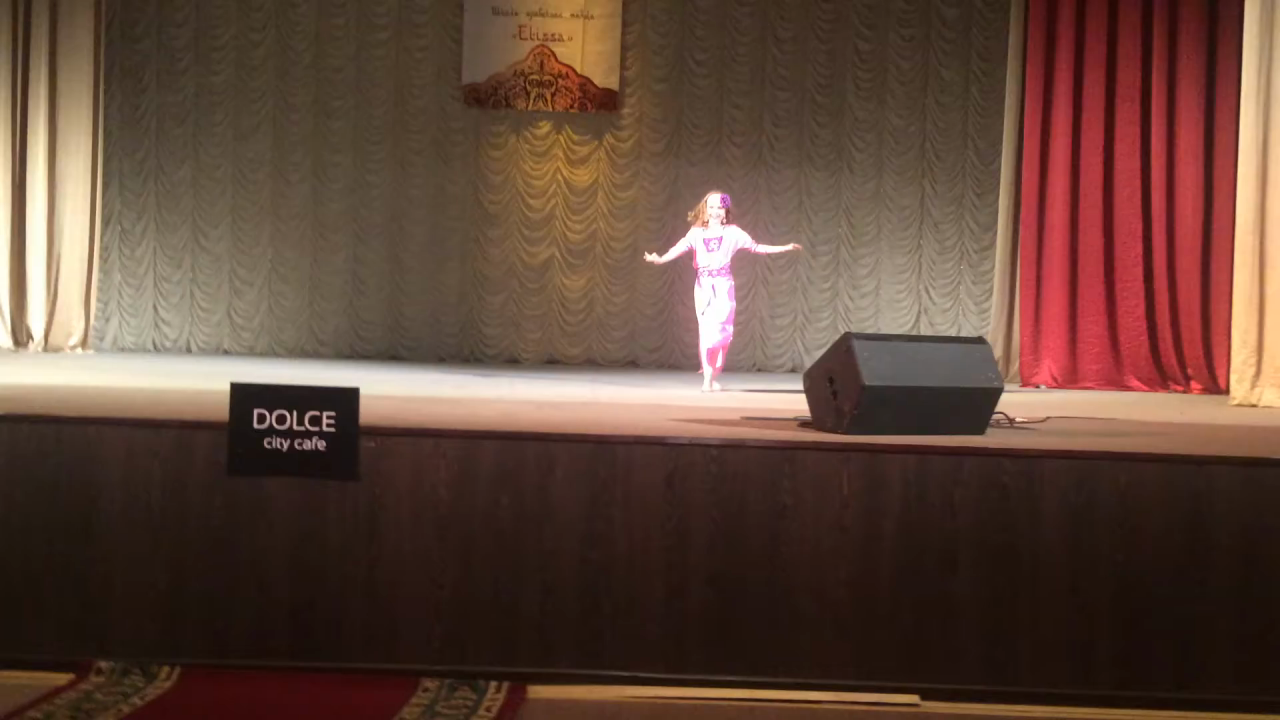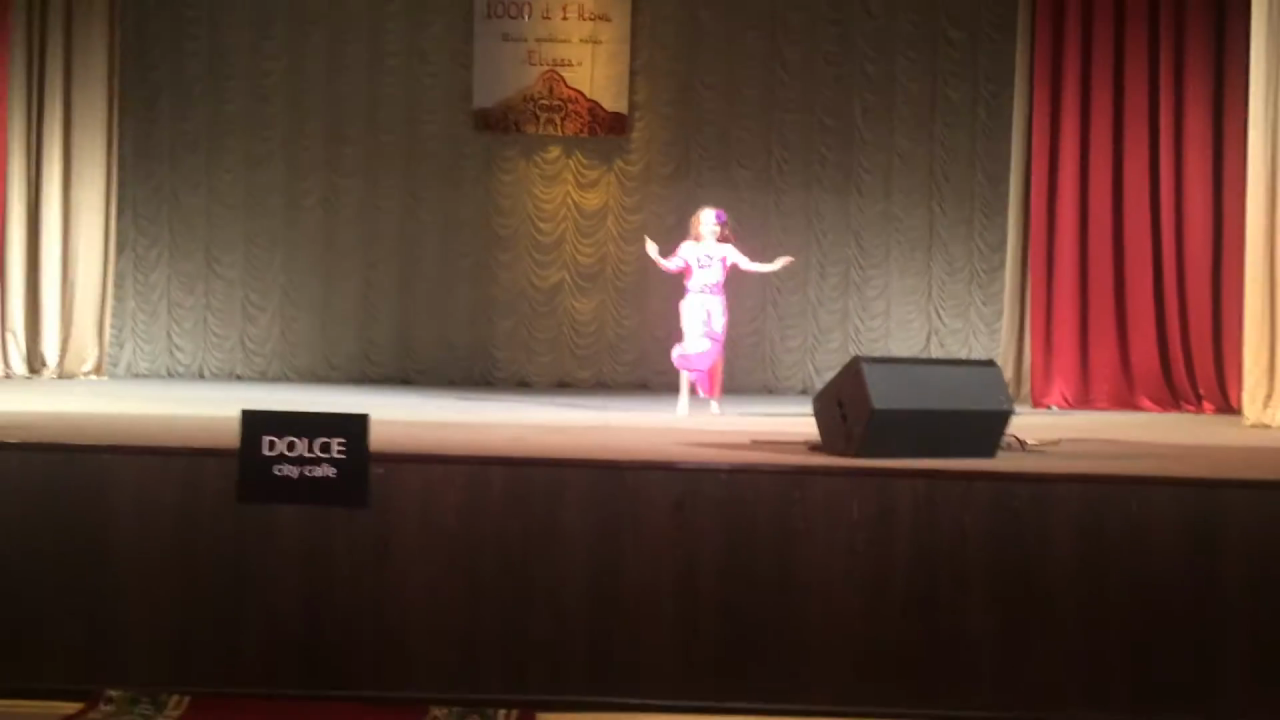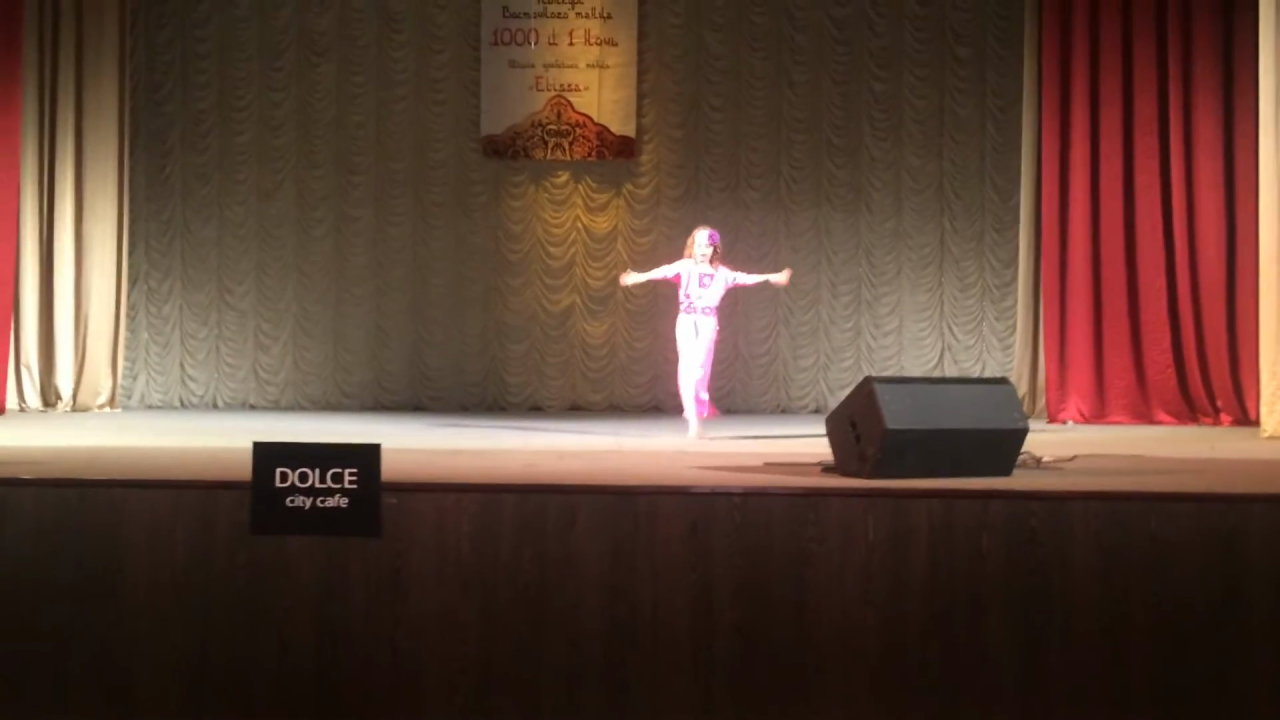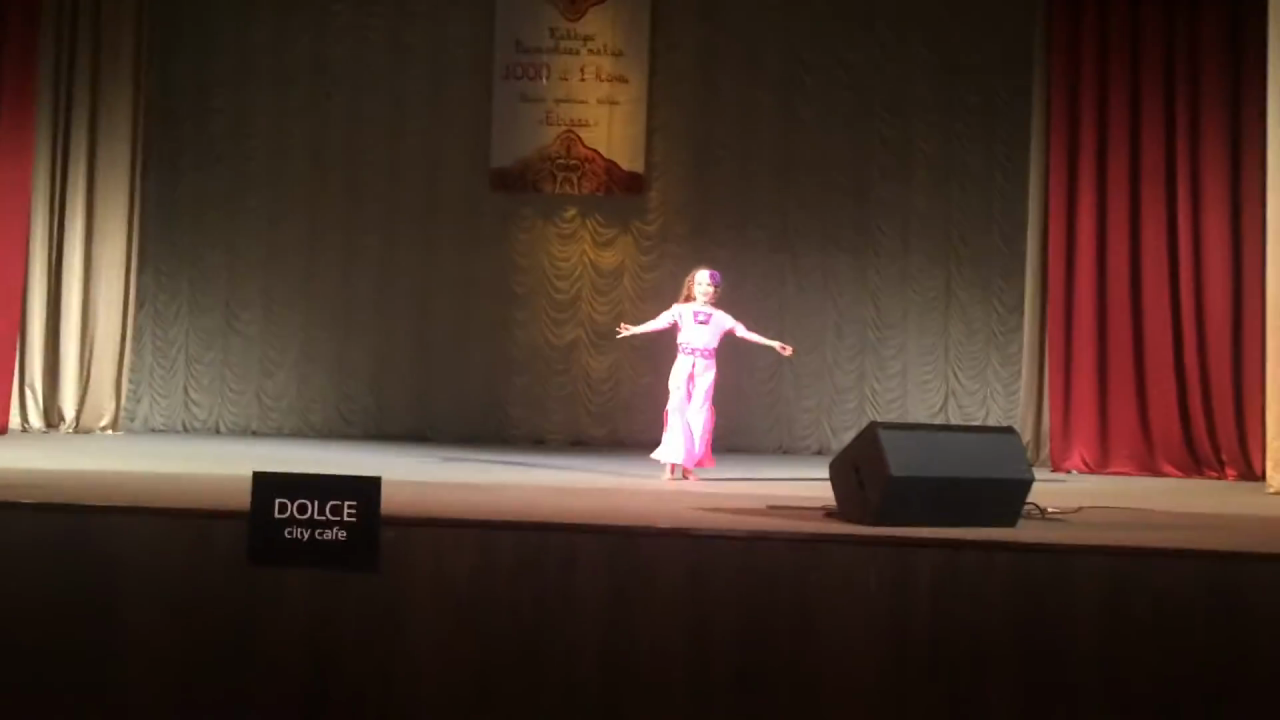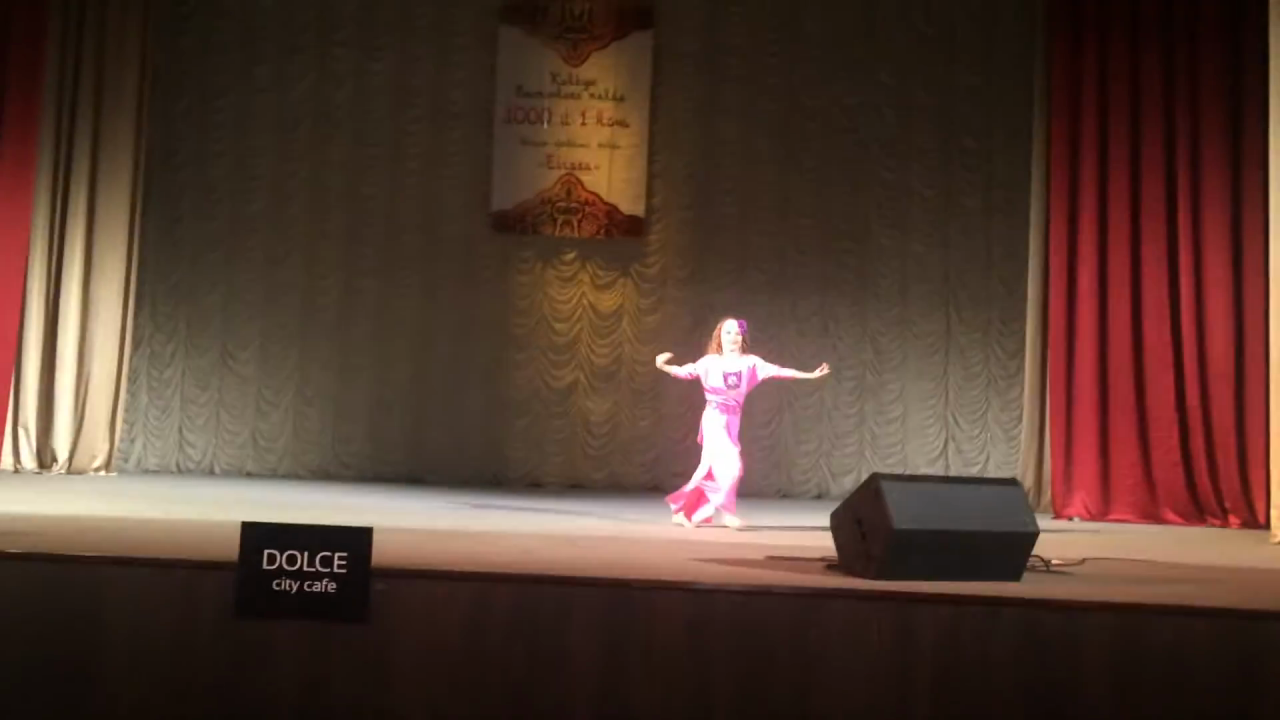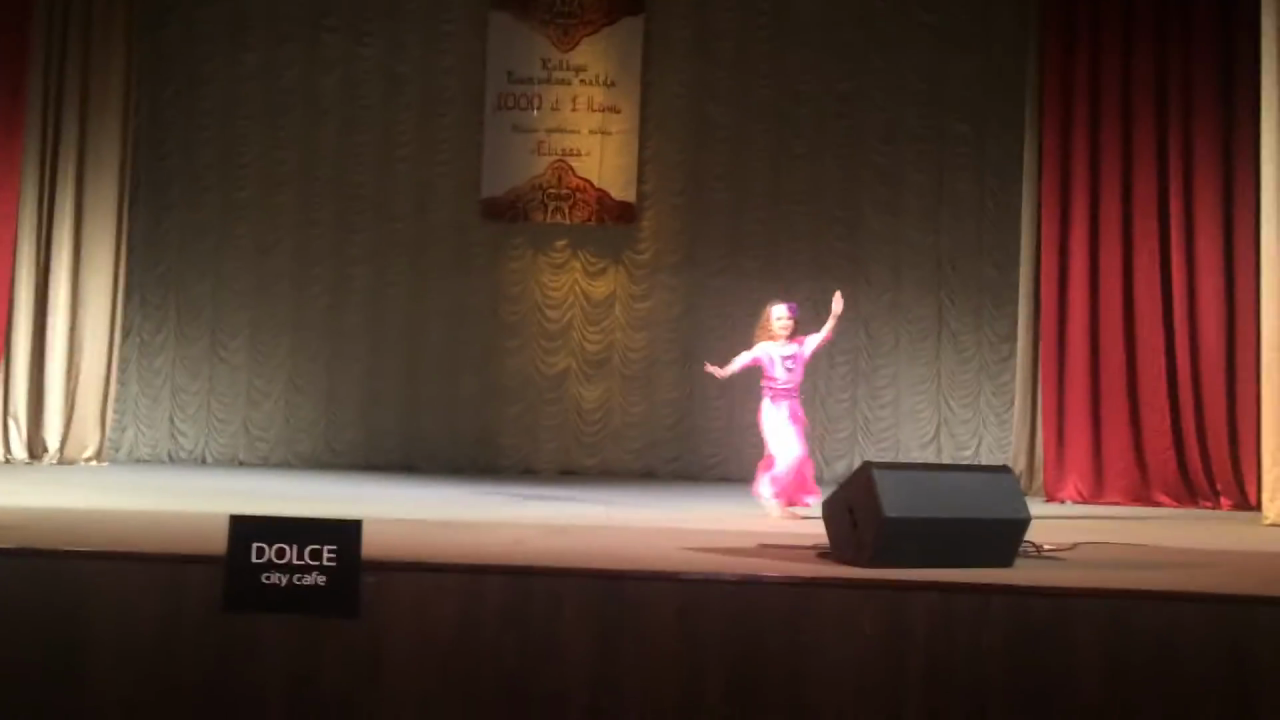
dt=0.4s
person 1, frame 1
left shoulder: (732, 232)
right shoulder: (696, 232)
left elbow: (756, 247)
right elbow: (681, 248)
left wrist: (785, 247)
right wrist: (660, 259)
left hip: (723, 284)
right hip: (704, 285)
left knee: (720, 326)
right knee: (706, 328)
left ankle: (714, 376)
right ankle: (708, 376)
person 1, frame 2
left shoulder: (725, 249)
right shoulder: (689, 247)
left elbow: (747, 264)
right elbow: (673, 266)
left wrist: (774, 266)
right wrist: (656, 257)
left hip: (716, 302)
right hip: (694, 301)
left knee: (714, 351)
right knee: (694, 345)
left ankle: (714, 399)
right ankle: (683, 396)
person 1, frame 3
left shoulder: (721, 272)
right shoulder: (684, 266)
left elbow: (745, 278)
right elbow: (660, 273)
left wrist: (772, 277)
right wrist: (636, 277)
left hip: (707, 323)
right hip: (687, 322)
left knee: (697, 367)
right knee: (688, 367)
left ankle: (695, 418)
right ankle: (693, 418)
person 1, frame 4
left shoulder: (720, 316)
right shoulder: (681, 309)
left elbow: (743, 331)
right elbow: (661, 322)
left wrist: (774, 343)
right wrist: (634, 330)
left hip: (706, 366)
right hip: (683, 364)
left knee: (699, 414)
right knee: (678, 410)
left ankle: (686, 463)
right ankle: (671, 463)
person 1, frame 5
left shoulder: (750, 362)
right shoulder: (710, 362)
left elbow: (778, 371)
right elbow: (684, 372)
left wrist: (809, 374)
right wrist: (664, 366)
left hip: (733, 419)
right hip: (714, 418)
left knee: (711, 466)
right knee: (731, 463)
left ankle: (682, 511)
right ankle: (727, 511)
person 1, frame 6
left shoulder: (801, 345)
right shoulder: (765, 349)
left elbow: (823, 337)
right elbow: (746, 359)
left wrist: (834, 315)
right wrist: (724, 372)
left hip: (794, 406)
right hip: (775, 405)
left knee: (799, 455)
right knee: (791, 452)
left ankle: (786, 502)
right ankle: (772, 497)
